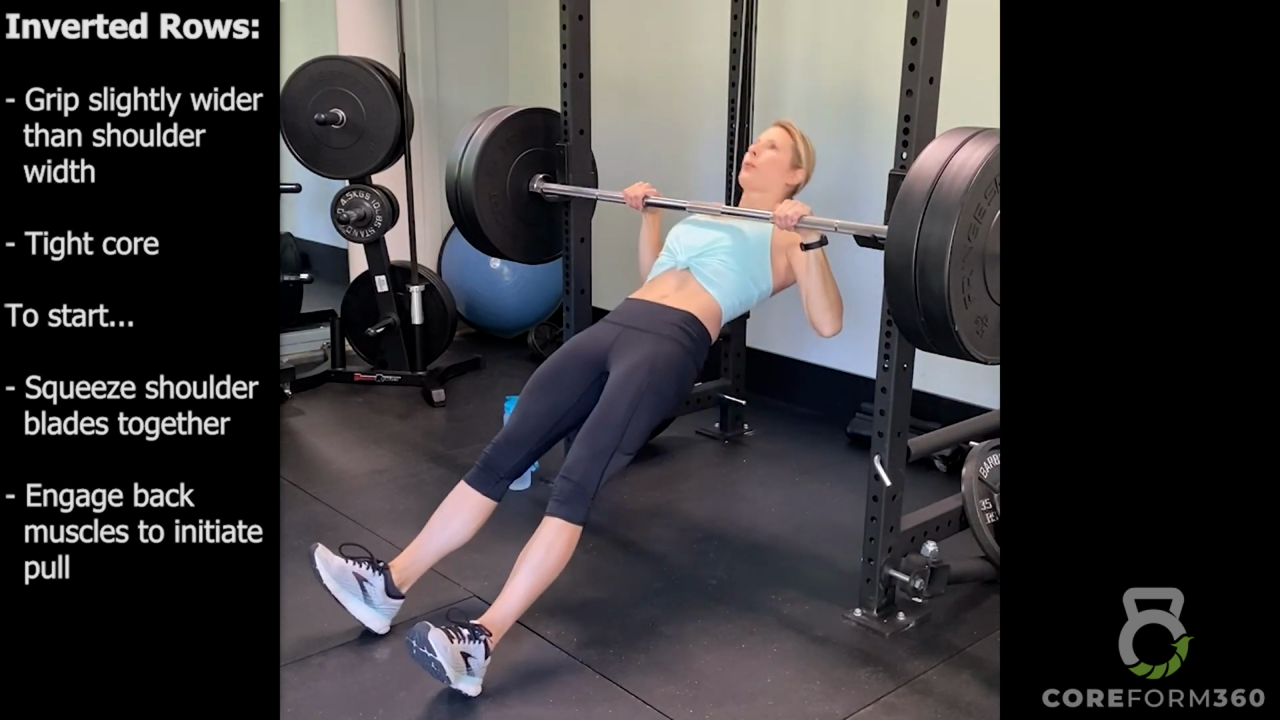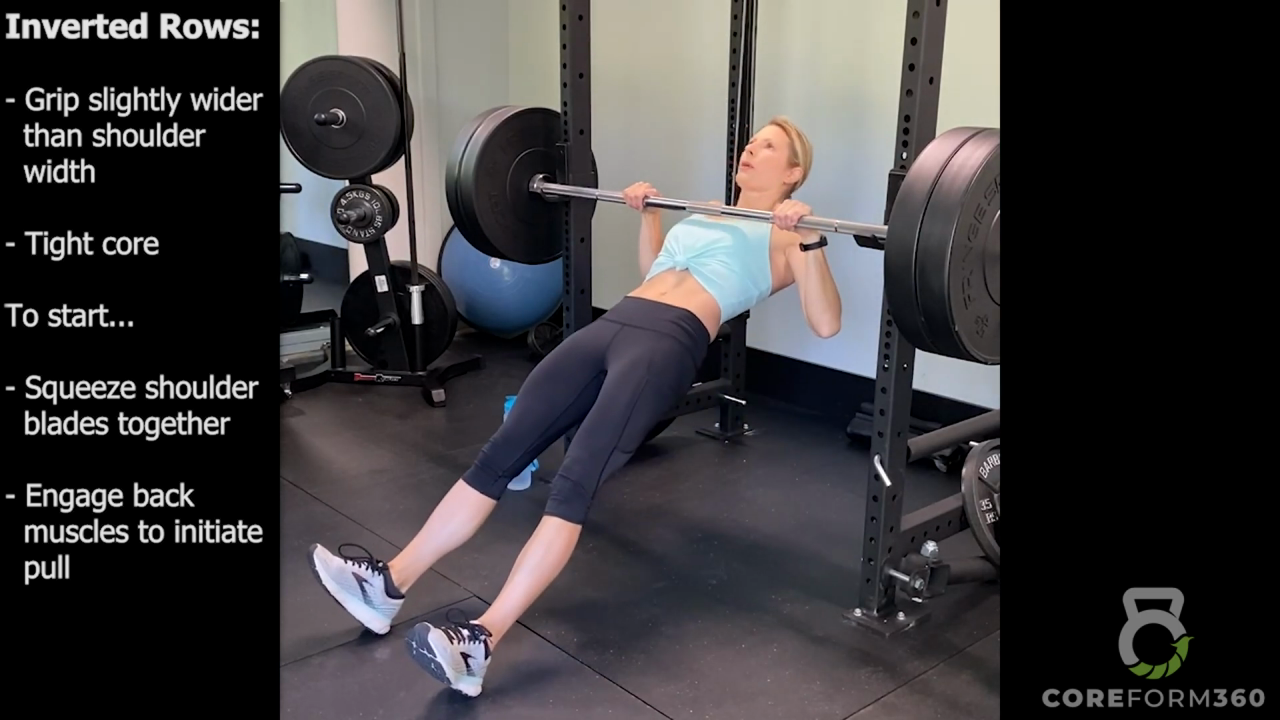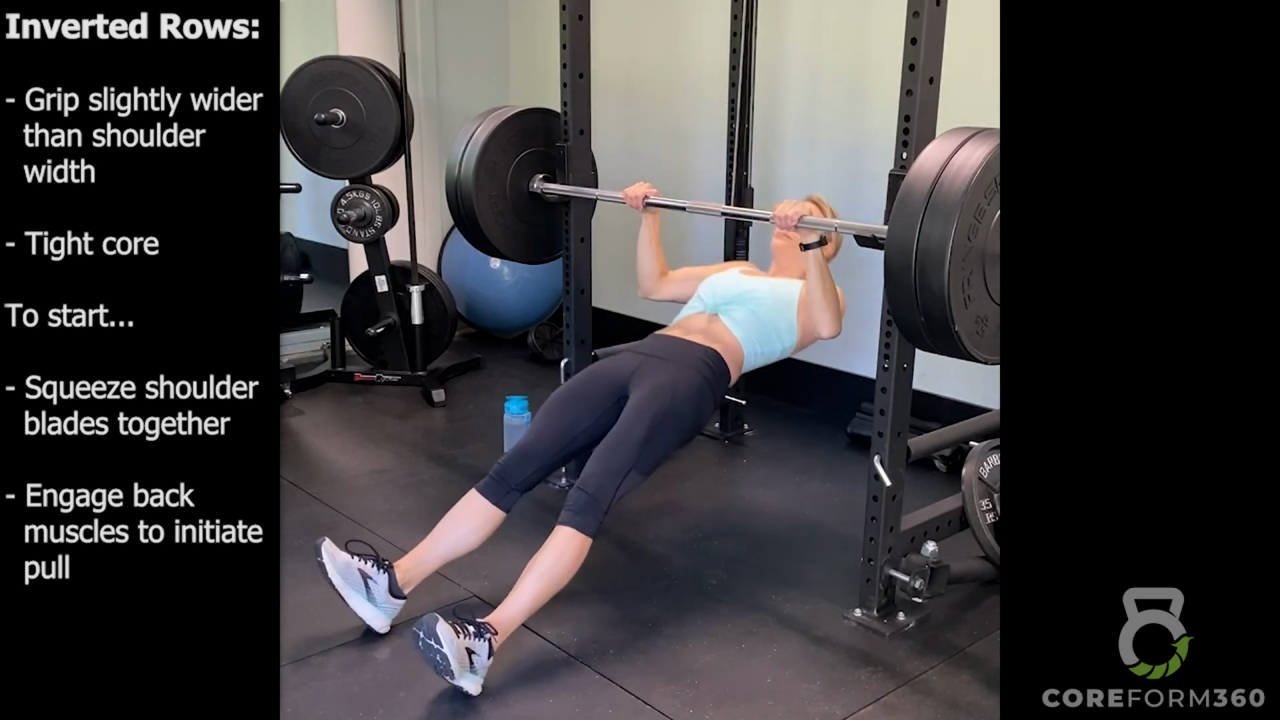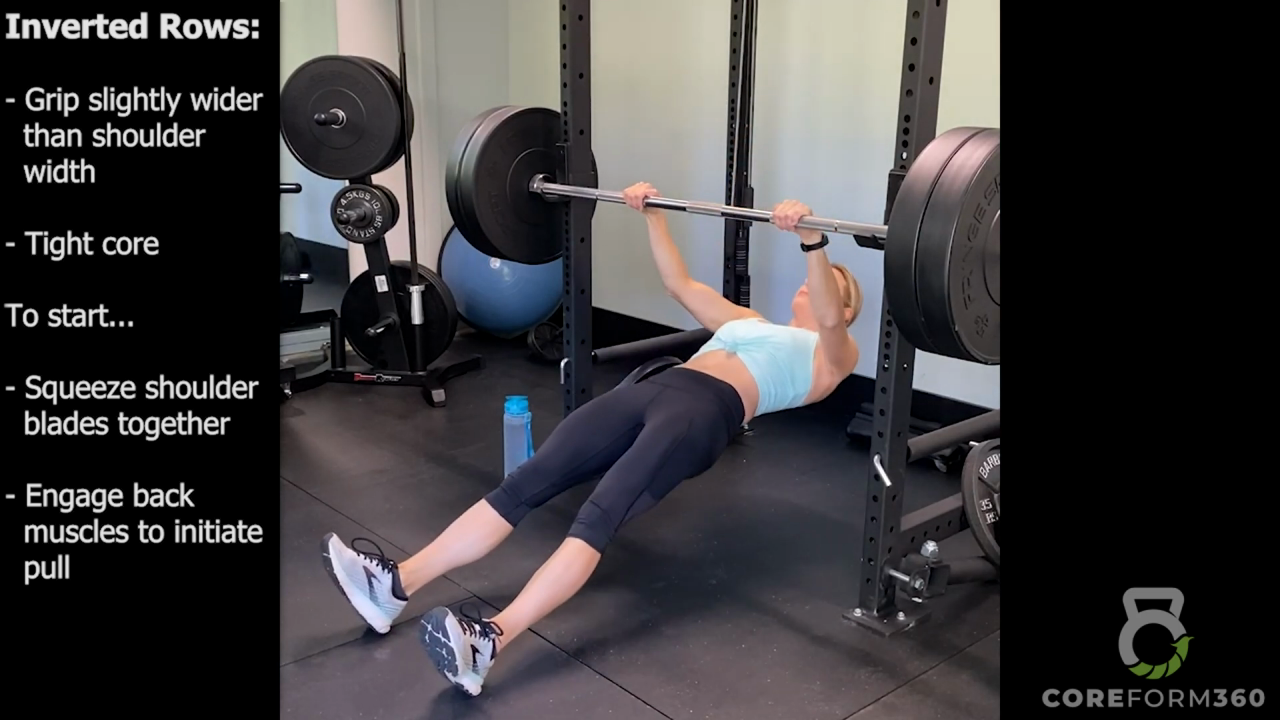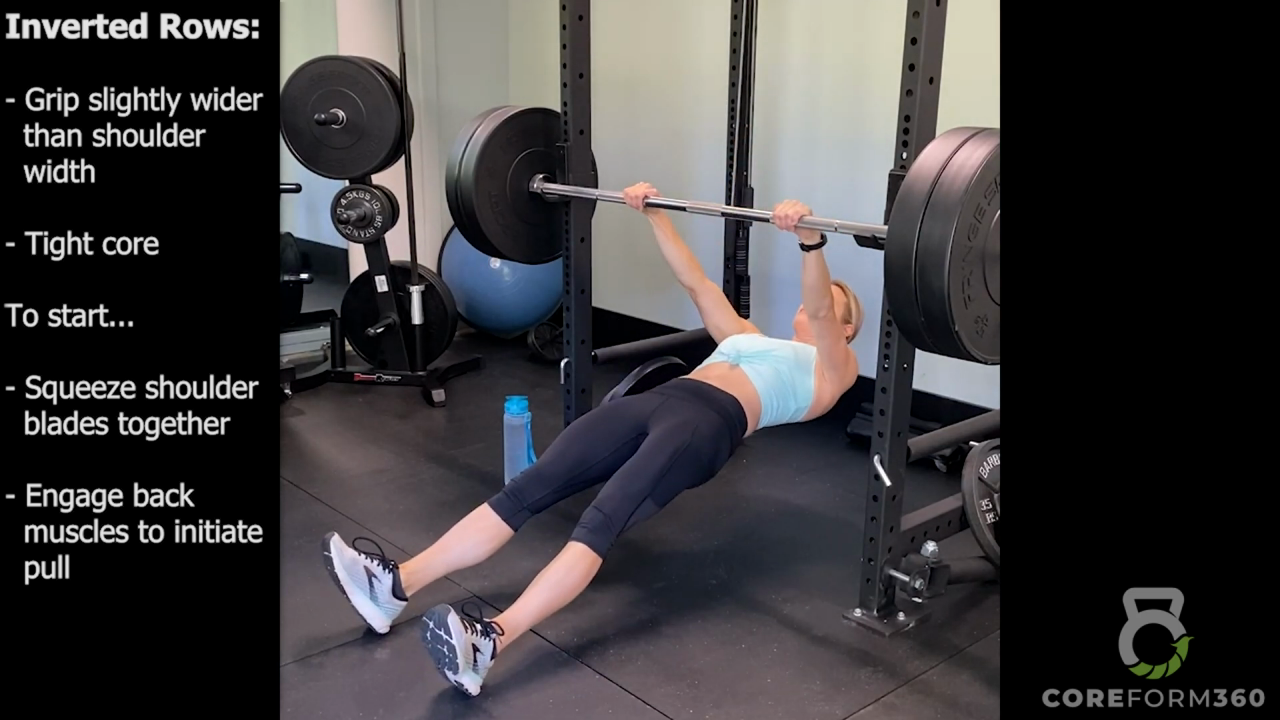
dt=0.4s
person 1, frame 1
left shoulder: (788, 238)
right shoulder: (712, 214)
left elbow: (828, 323)
left wrist: (809, 237)
right wrist: (648, 213)
left hip: (669, 343)
right hip: (613, 327)
left knee: (574, 485)
right knee: (500, 457)
left ankle: (479, 641)
right ankle: (389, 583)
person 1, frame 2
left shoulder: (785, 236)
right shoulder: (708, 213)
left elbow: (826, 324)
left wrist: (809, 238)
right wrist: (648, 213)
left hip: (667, 343)
right hip: (611, 325)
left knee: (573, 483)
right knee: (498, 456)
left ankle: (480, 641)
right ankle: (388, 583)
person 1, frame 3
left shoulder: (810, 291)
right shoulder: (737, 271)
left elbow: (829, 326)
right elbow: (651, 285)
left wrist: (810, 241)
right wrist: (650, 216)
left hip: (690, 376)
right hip: (637, 356)
left knee: (587, 499)
right knee: (512, 470)
left ankle: (485, 641)
right ankle: (393, 584)
person 1, frame 4
left shoulder: (832, 354)
right shoulder: (749, 321)
left elbow: (828, 320)
right elbow: (679, 285)
left wrist: (812, 242)
right wrist: (653, 216)
left hip: (703, 412)
right hip: (654, 388)
left knee: (599, 517)
right knee: (524, 484)
left ankle: (489, 641)
right ankle: (395, 585)
person 1, frame 5
left shoulder: (832, 368)
right shoulder: (750, 337)
left elbow: (821, 309)
right elbow: (694, 280)
left wrist: (810, 241)
right wrist: (655, 215)
left hip: (707, 424)
right hip: (658, 400)
left knee: (600, 523)
right knee: (527, 489)
left ankle: (489, 641)
right ankle: (396, 585)
